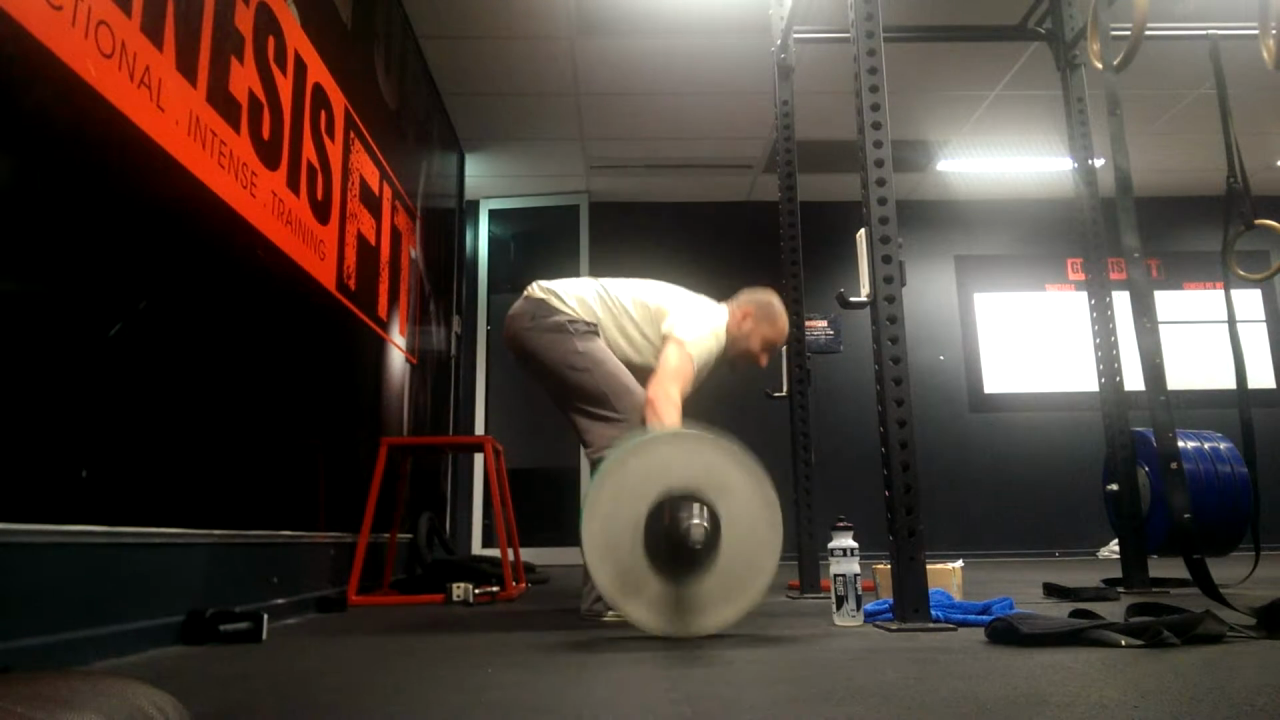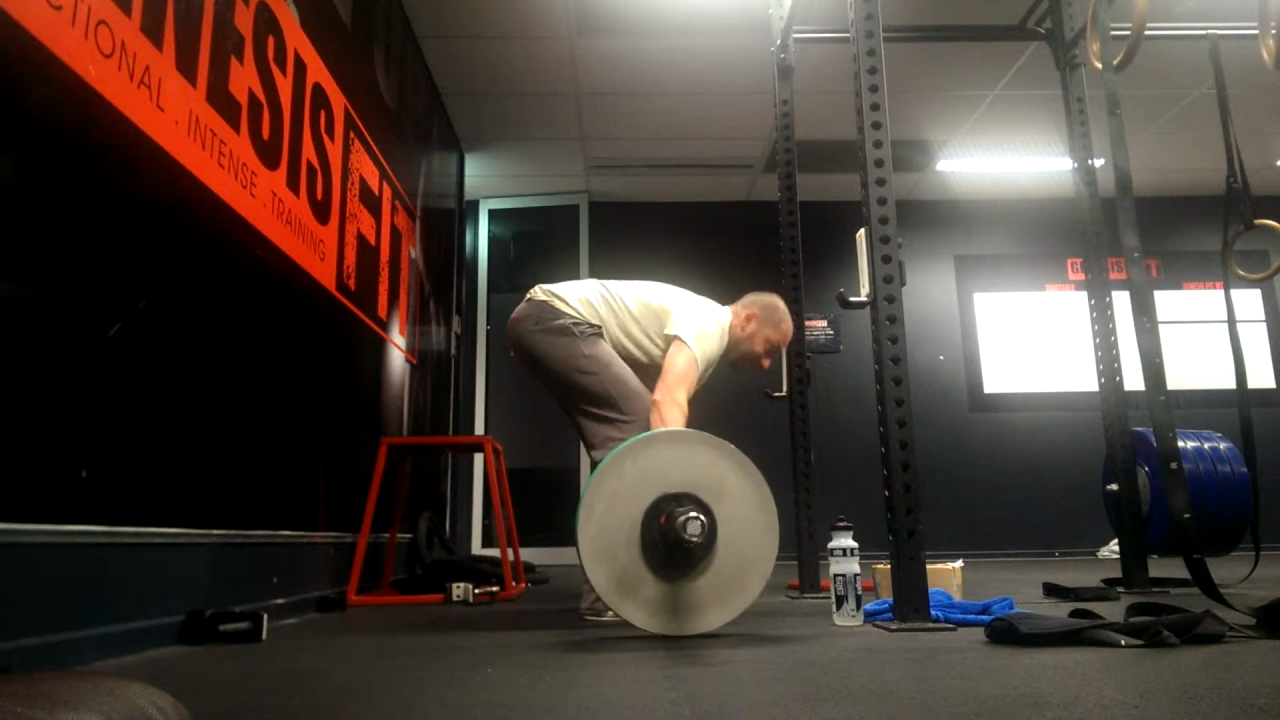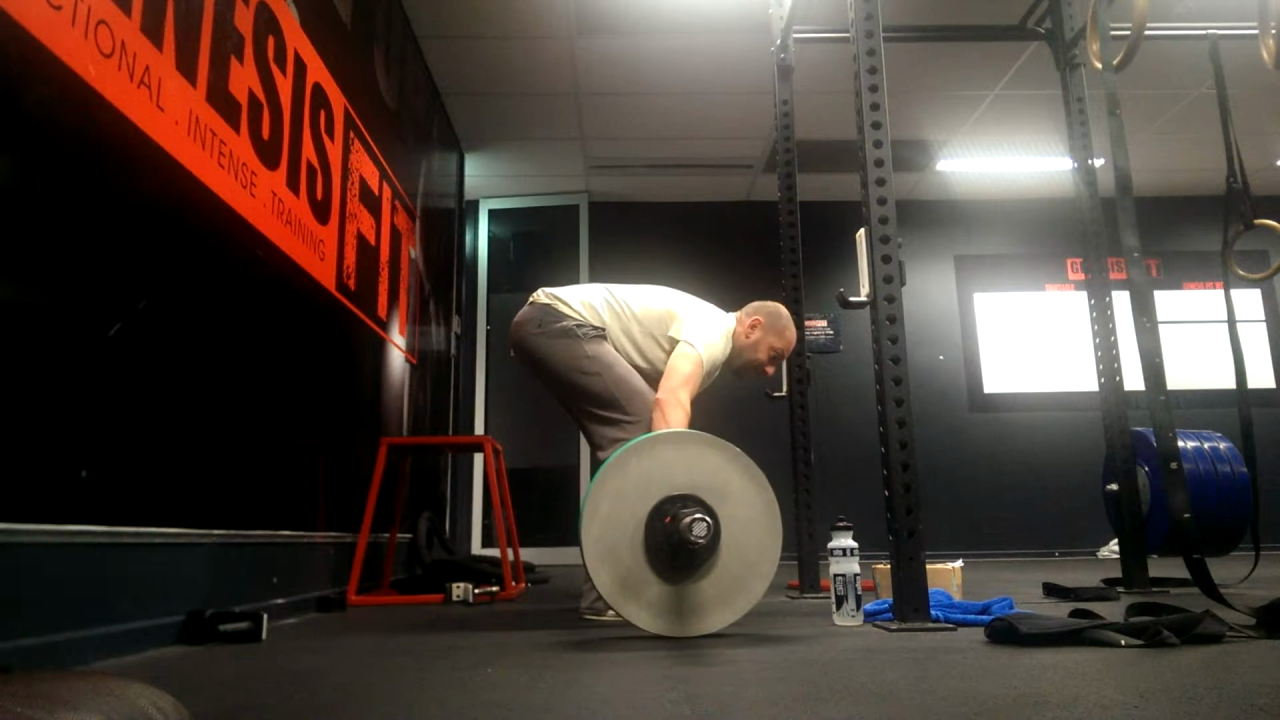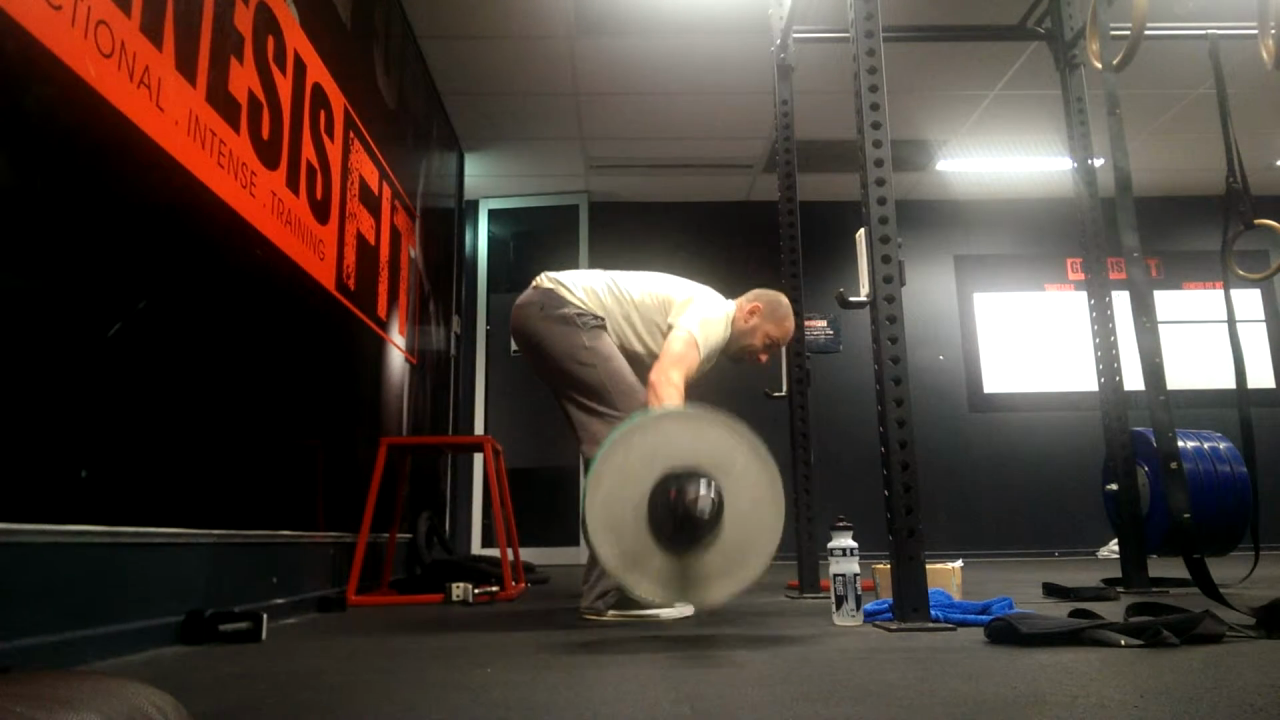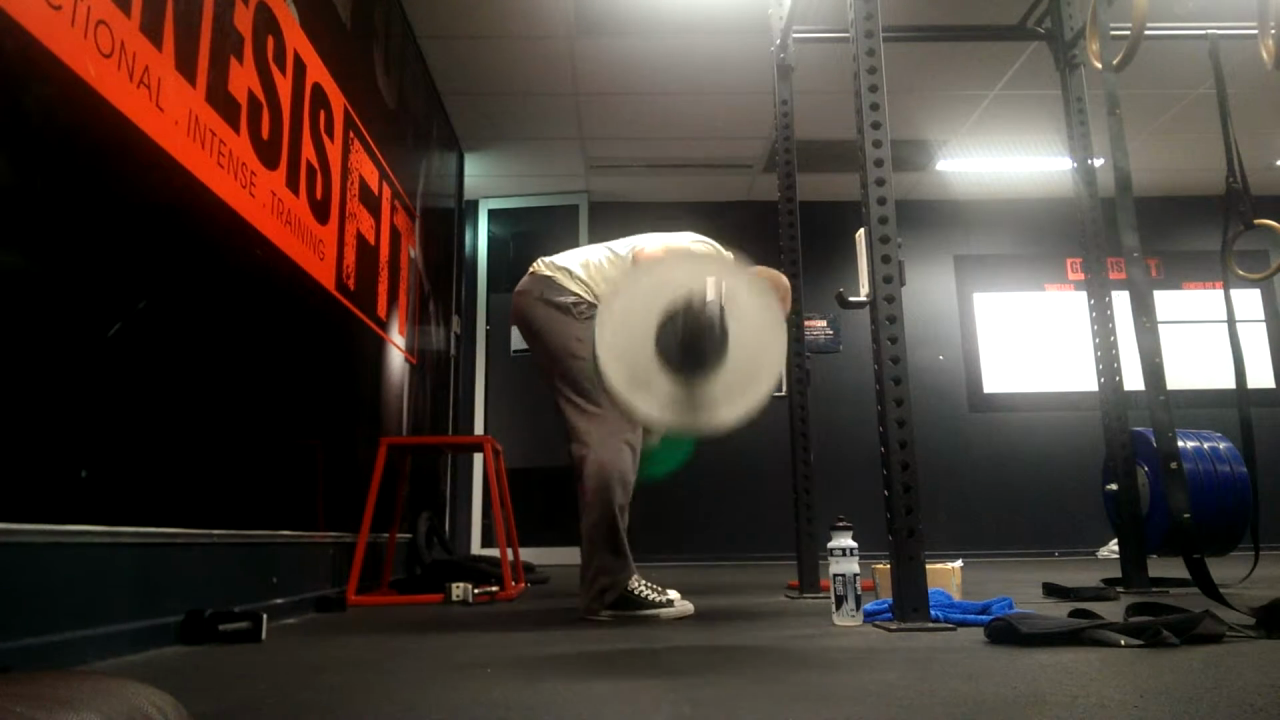
dt=0.3s
person 1, frame 1
left shoulder: (702, 338)
right shoulder: (708, 323)
right elbow: (661, 398)
left hip: (539, 320)
right hip: (547, 315)
left knee: (622, 433)
right knee: (630, 428)
person 1, frame 2
left shoulder: (704, 337)
right shoulder: (710, 324)
left elbow: (661, 401)
right elbow: (667, 401)
left hip: (540, 321)
right hip: (552, 317)
left knee: (629, 433)
right knee: (637, 429)
person 1, frame 3
left shoulder: (708, 350)
right shoulder: (713, 330)
right elbow: (670, 402)
left hip: (541, 326)
right hip: (553, 320)
left knee: (629, 434)
right knee: (641, 429)
person 1, frame 4
left shoulder: (706, 332)
right shoulder: (713, 314)
right elbow: (664, 383)
left hip: (543, 312)
right hip: (556, 309)
left ankle: (612, 581)
right ankle: (612, 590)
person 1, frame 5
right shoulder: (713, 259)
right elbow: (648, 256)
left hip: (548, 297)
right hip: (554, 292)
left knee: (607, 429)
right knee: (608, 428)
left ankle: (604, 576)
right ankle: (611, 589)
